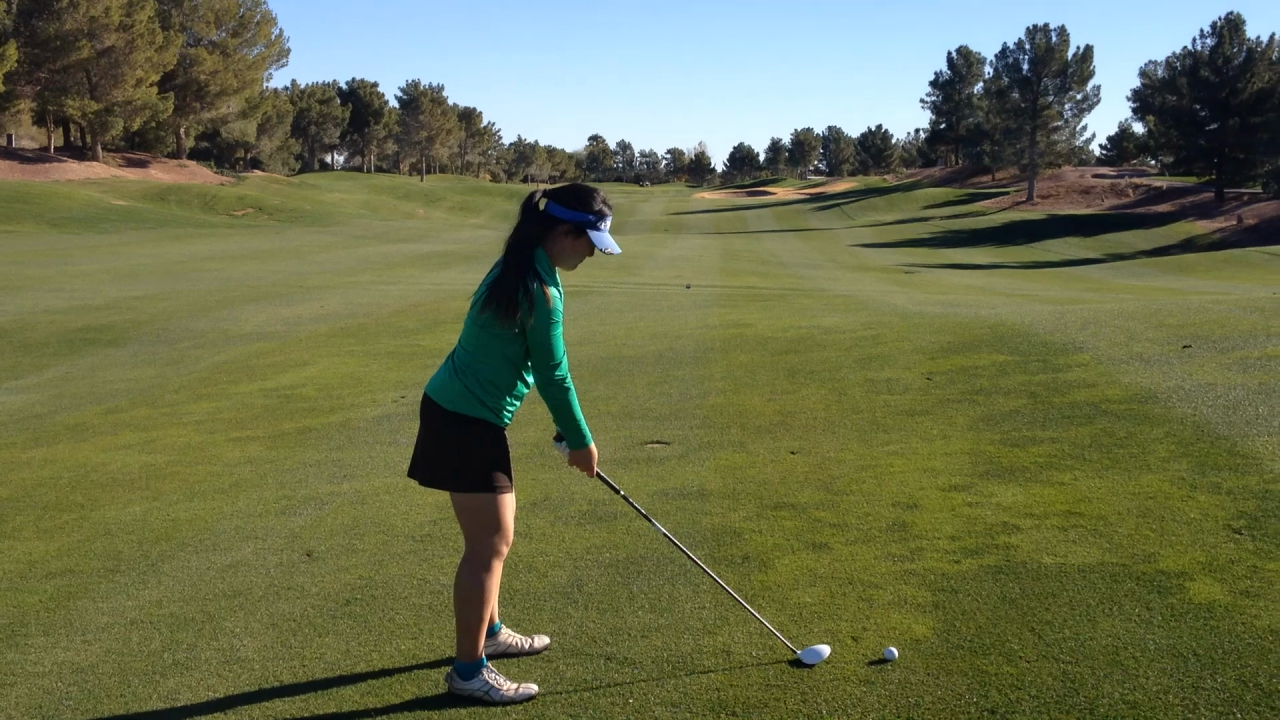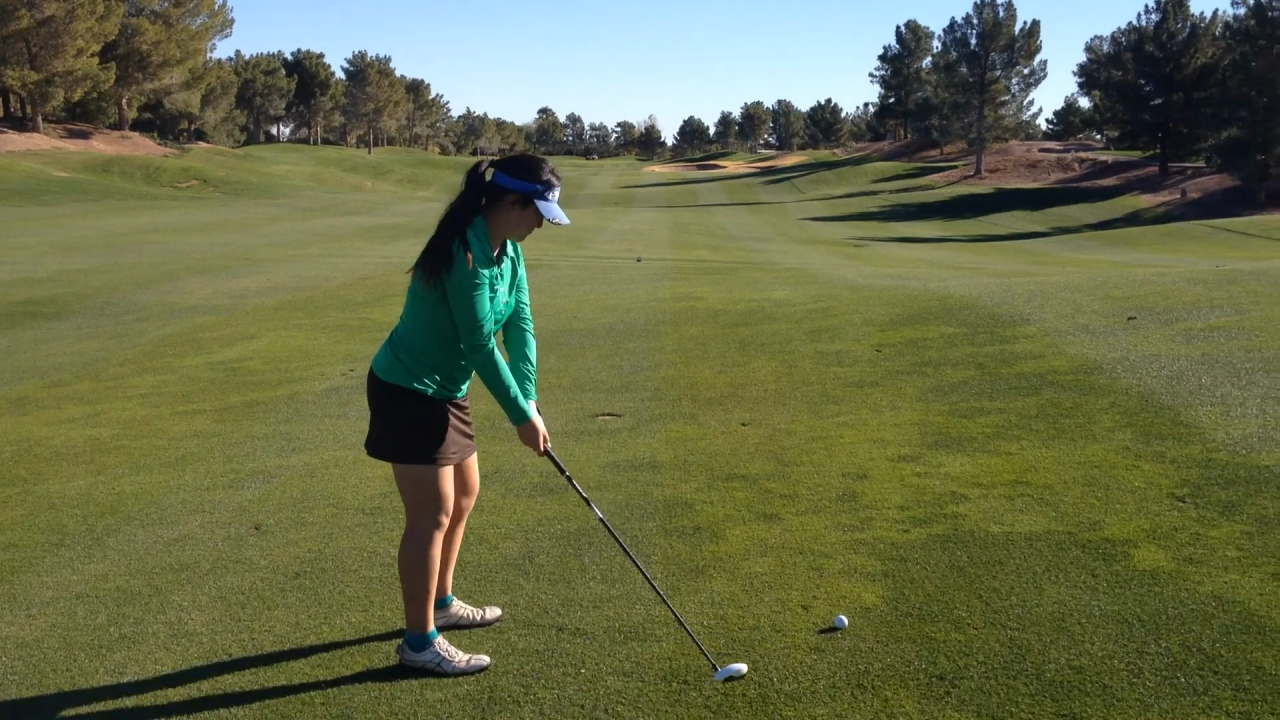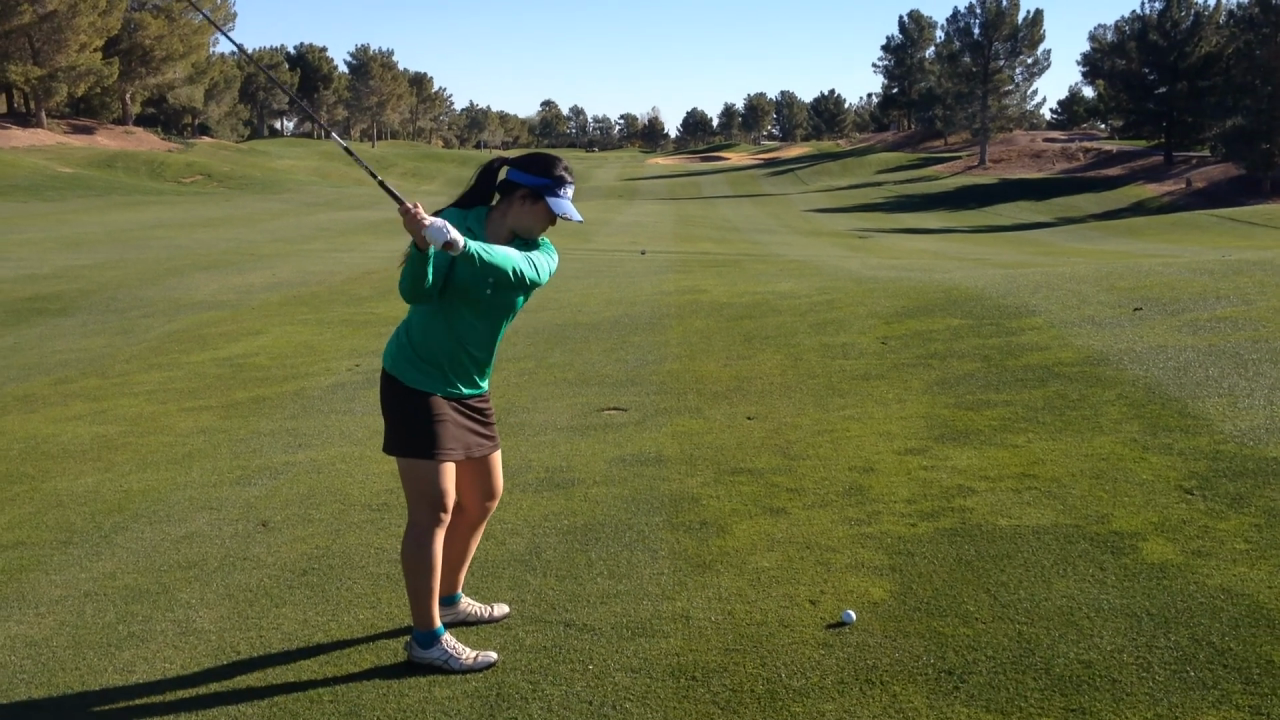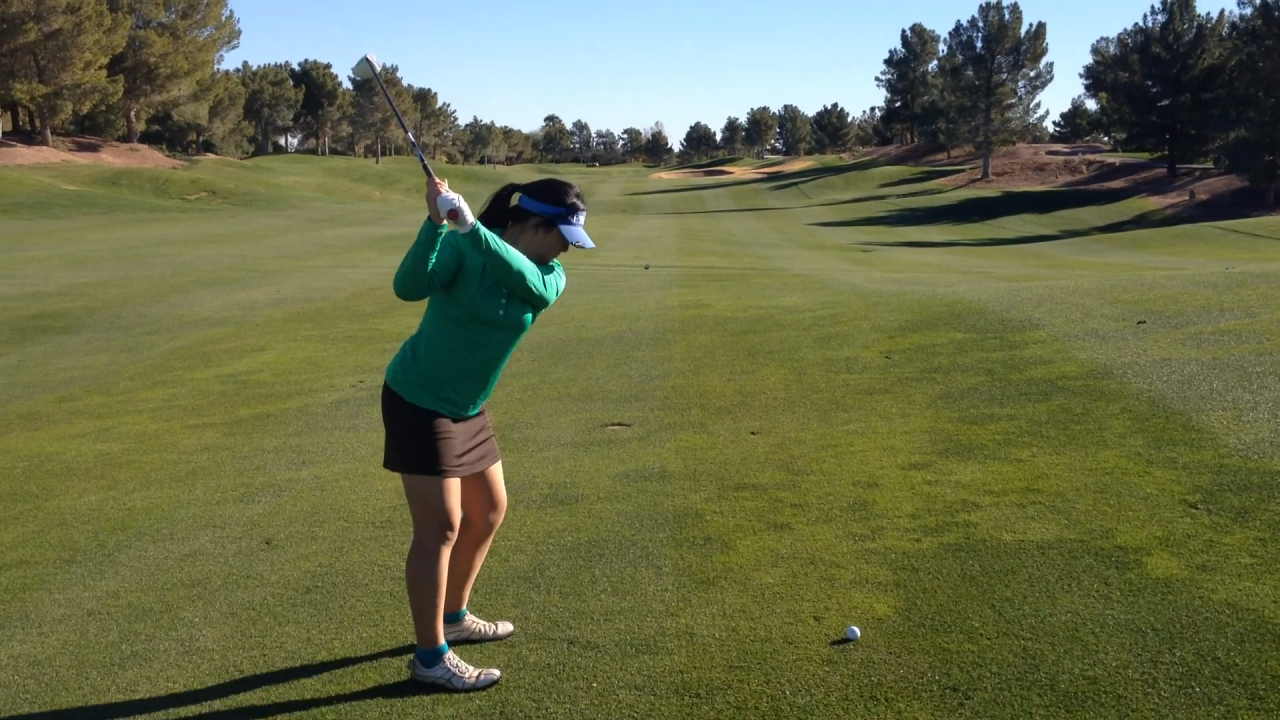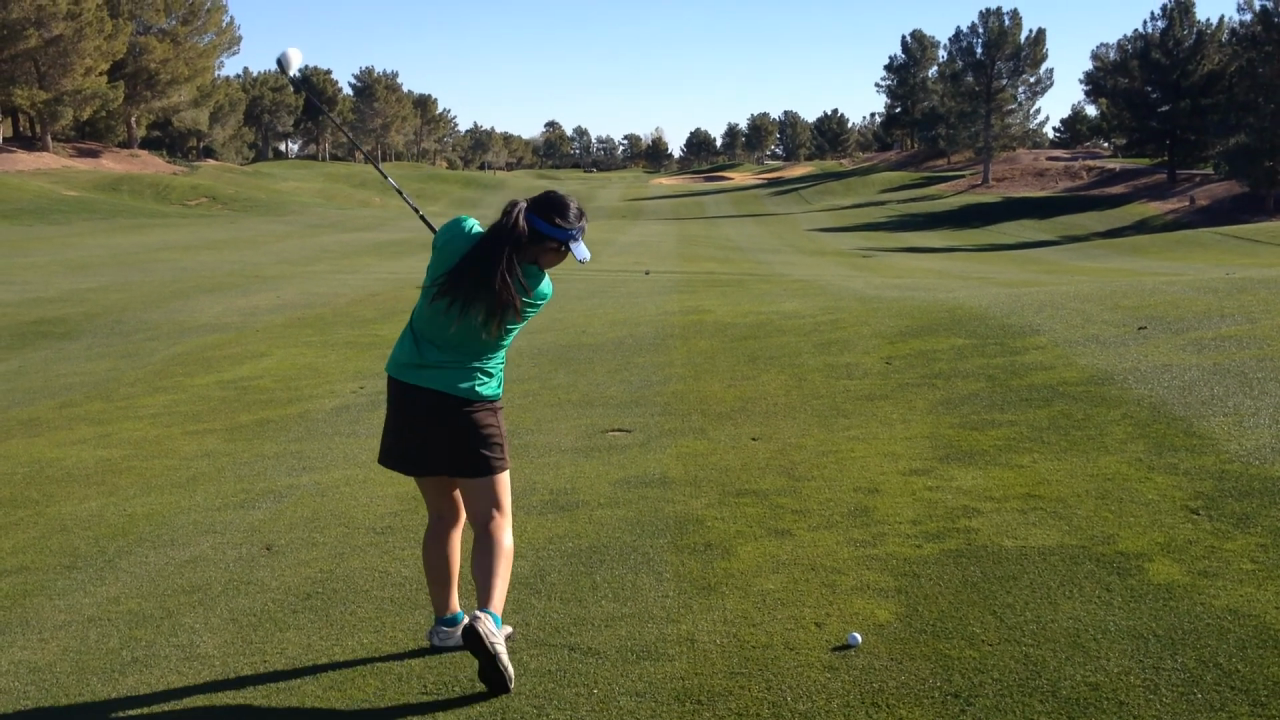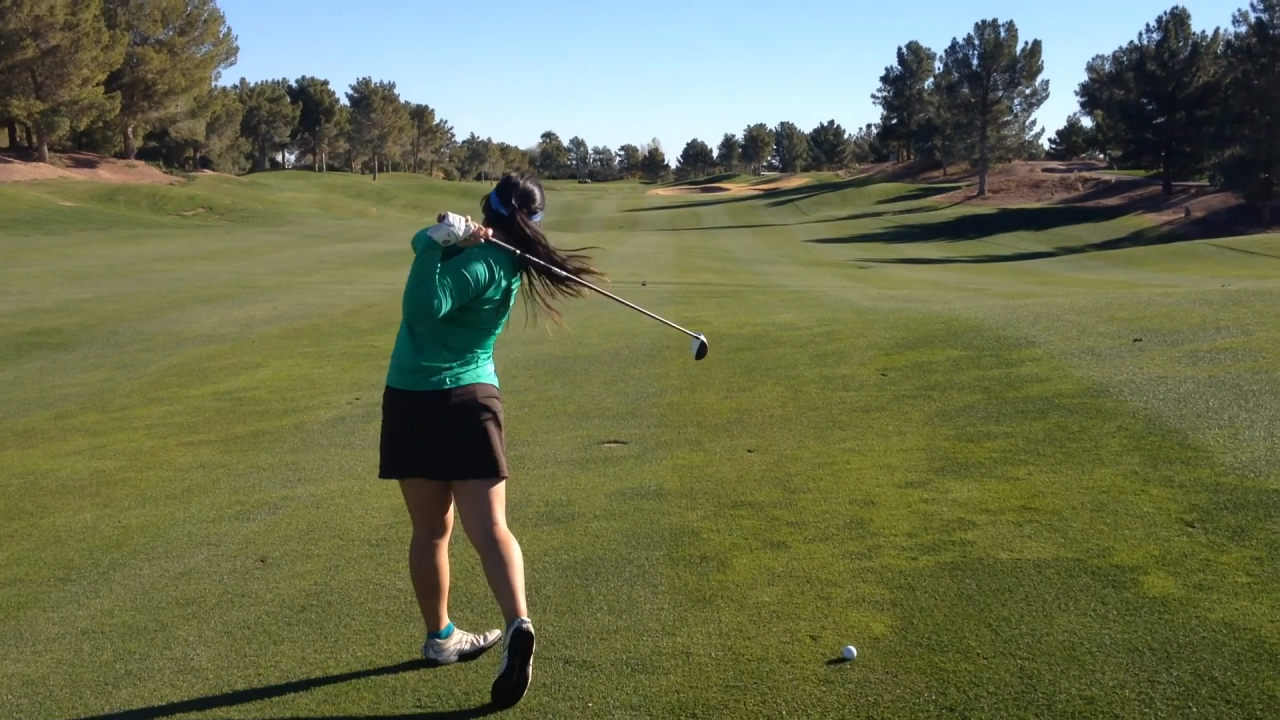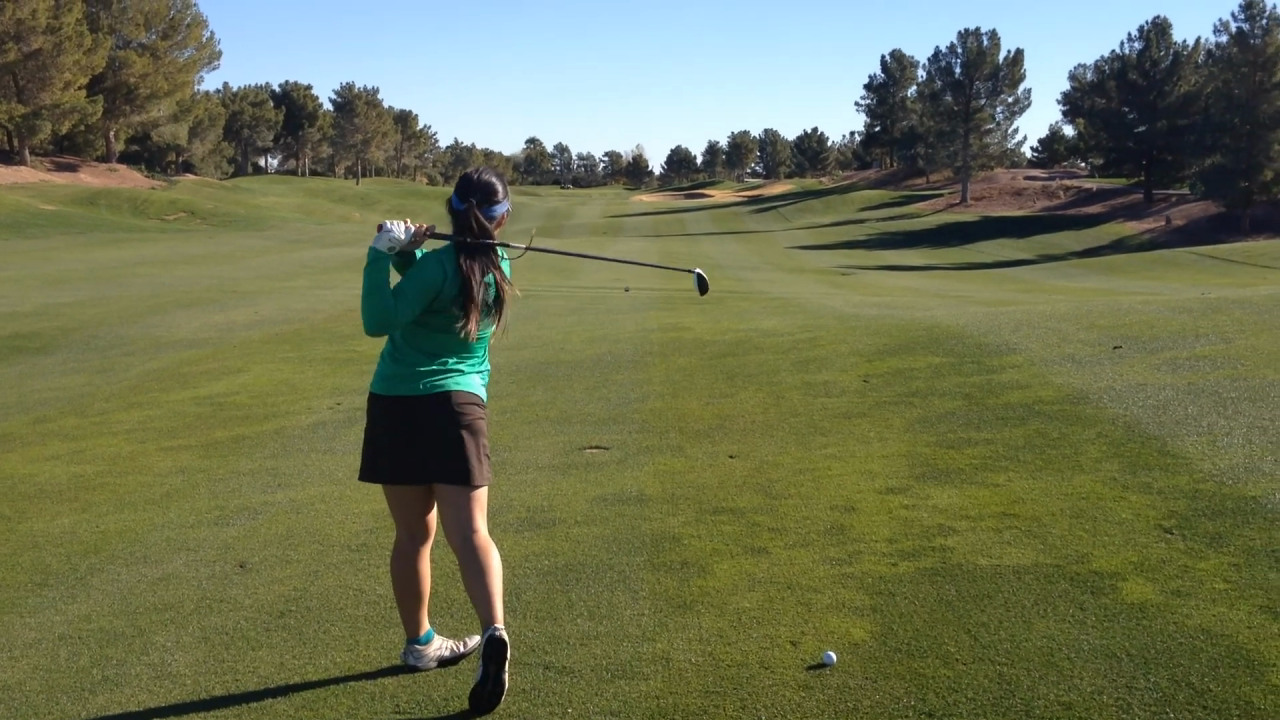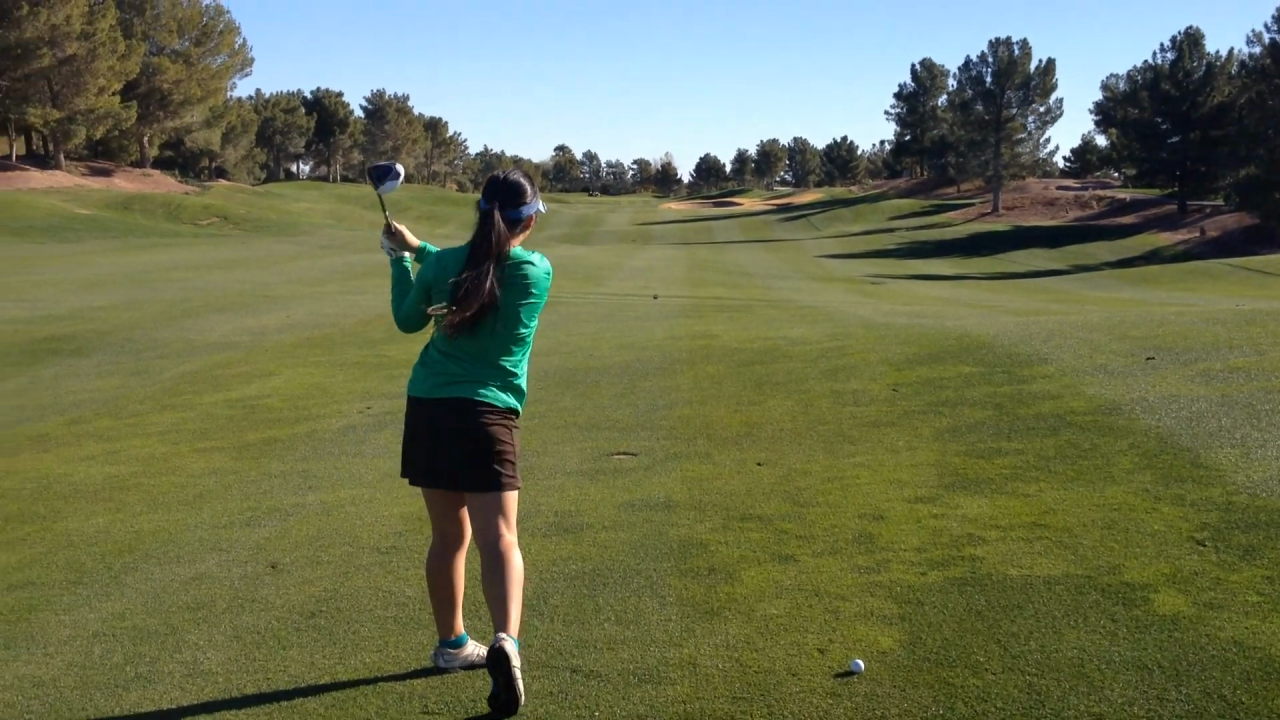
dt=0.4s
person 1, frame 1
left shoulder: (527, 267)
right shoulder: (538, 290)
left elbow: (548, 367)
right elbow: (552, 376)
left wrist: (569, 432)
right wrist: (581, 441)
left hip: (469, 413)
right hip: (466, 421)
left knee: (498, 529)
right knee: (489, 543)
left ankle: (489, 633)
right ankle: (468, 670)
person 1, frame 2
left shoulder: (510, 254)
right shoulder: (466, 254)
left elbow: (519, 325)
right elbow: (479, 345)
left wrist: (528, 400)
right wrist: (522, 414)
left hip: (446, 389)
right hip: (409, 389)
left knee: (461, 497)
right knee: (431, 514)
left ankle: (440, 604)
right ankle: (420, 641)
person 1, frame 3
left shoulder: (542, 256)
right shoulder: (450, 222)
left elbow: (509, 265)
right elbow: (415, 293)
left wrist: (456, 243)
right wrist: (421, 243)
left hip: (470, 389)
right hip: (415, 383)
left knee: (483, 497)
right knee: (434, 509)
left ankle: (448, 600)
right ankle: (427, 638)
person 1, frame 4
left shoulder: (550, 277)
right shoulder: (463, 245)
left elbow: (519, 278)
right elbow: (407, 286)
left wrist: (466, 222)
right wrist: (436, 222)
left hip: (467, 408)
right hip: (418, 403)
left knee: (489, 510)
right knee: (440, 526)
left ankle: (452, 617)
right ankle: (430, 656)
person 1, frame 5
left shoulder: (462, 236)
right shoulder: (538, 289)
left elbow: (452, 235)
left hip: (410, 392)
right hip: (469, 406)
left knee: (444, 513)
right knee: (494, 521)
left ankle: (448, 625)
right ankle: (486, 622)
person 1, frame 6
left shoulder: (477, 264)
right shoulder: (498, 251)
left elbow: (418, 312)
left wrist: (449, 238)
left hip: (413, 400)
right hip: (471, 401)
left knee: (430, 528)
right knee: (490, 529)
left ankle: (440, 635)
right ankle: (518, 626)
person 1, frame 7
left shoulder: (436, 267)
right shoulder: (496, 265)
left elbow: (378, 322)
left wrist: (382, 250)
right wrist: (409, 249)
left hip: (395, 405)
right hip: (456, 407)
left knee: (412, 533)
right knee: (469, 533)
left ankle: (419, 642)
right ankle: (493, 633)
person 1, frame 8
left shoulder: (442, 266)
right shoulder: (539, 272)
left elbow: (405, 321)
left wrist: (399, 261)
right wrist: (418, 249)
left hip: (427, 408)
right hip: (485, 414)
left knee: (449, 535)
right knee: (499, 538)
left ankle: (452, 643)
right ankle: (505, 644)
